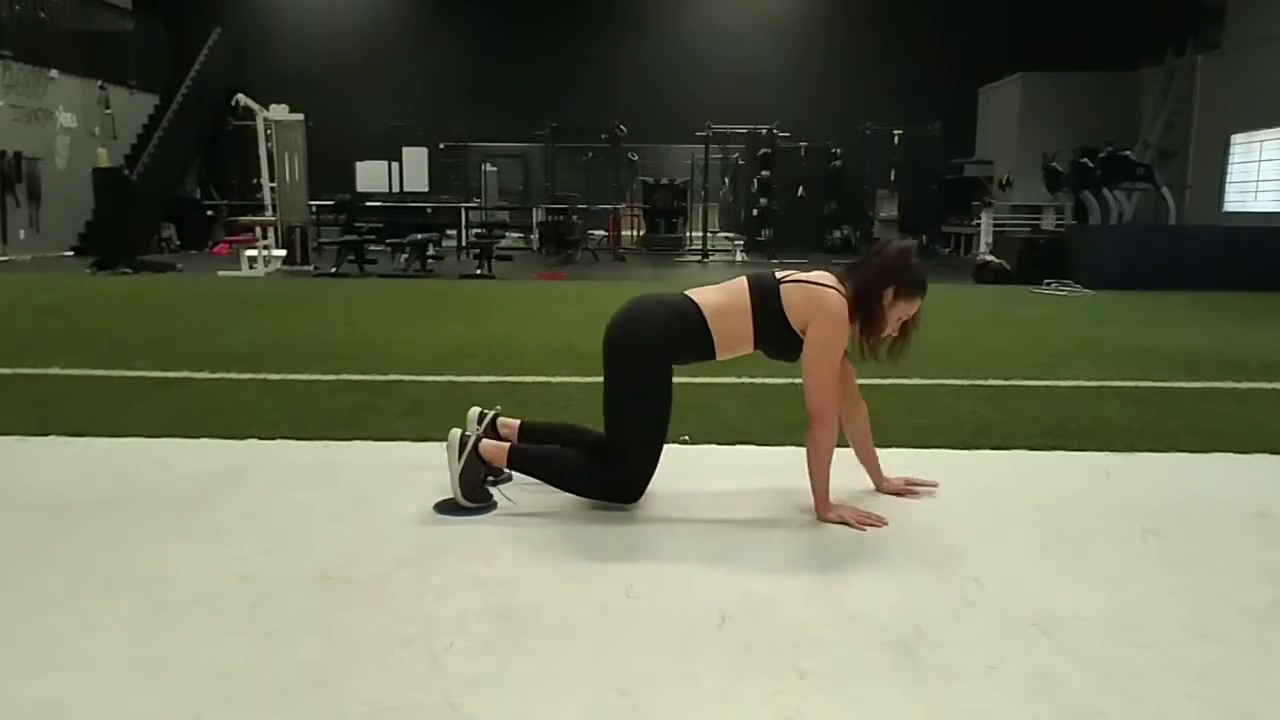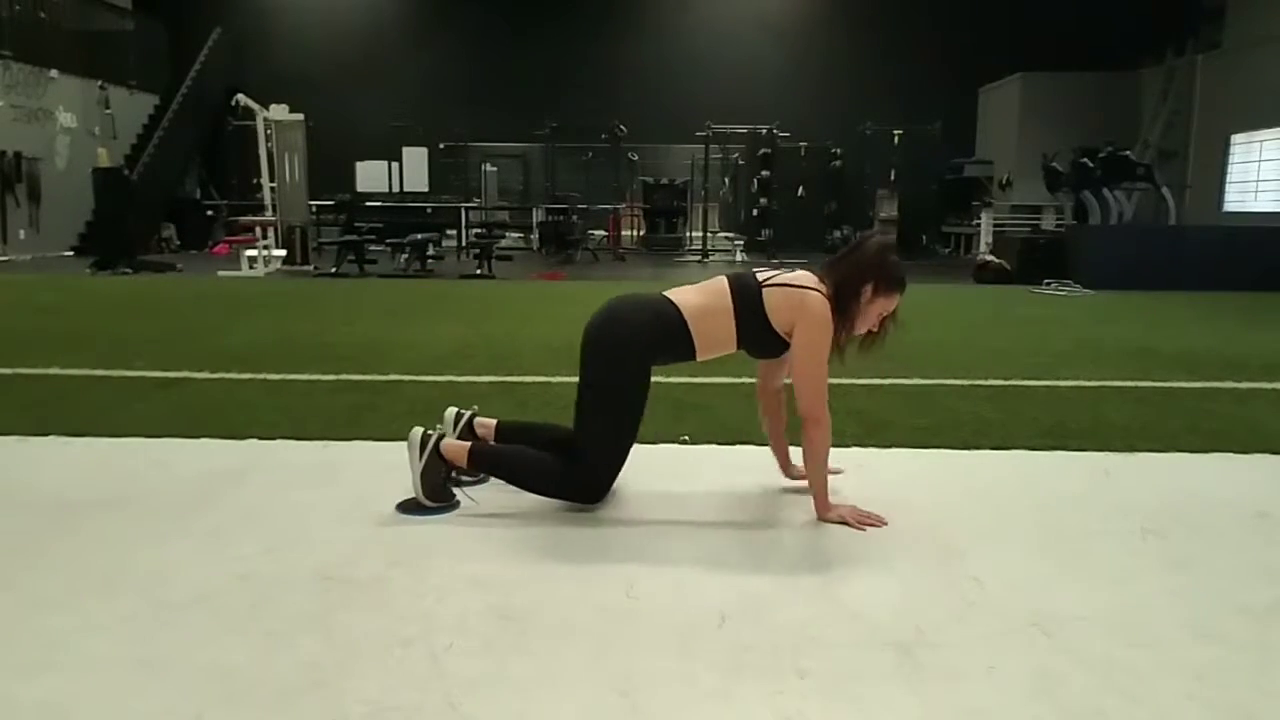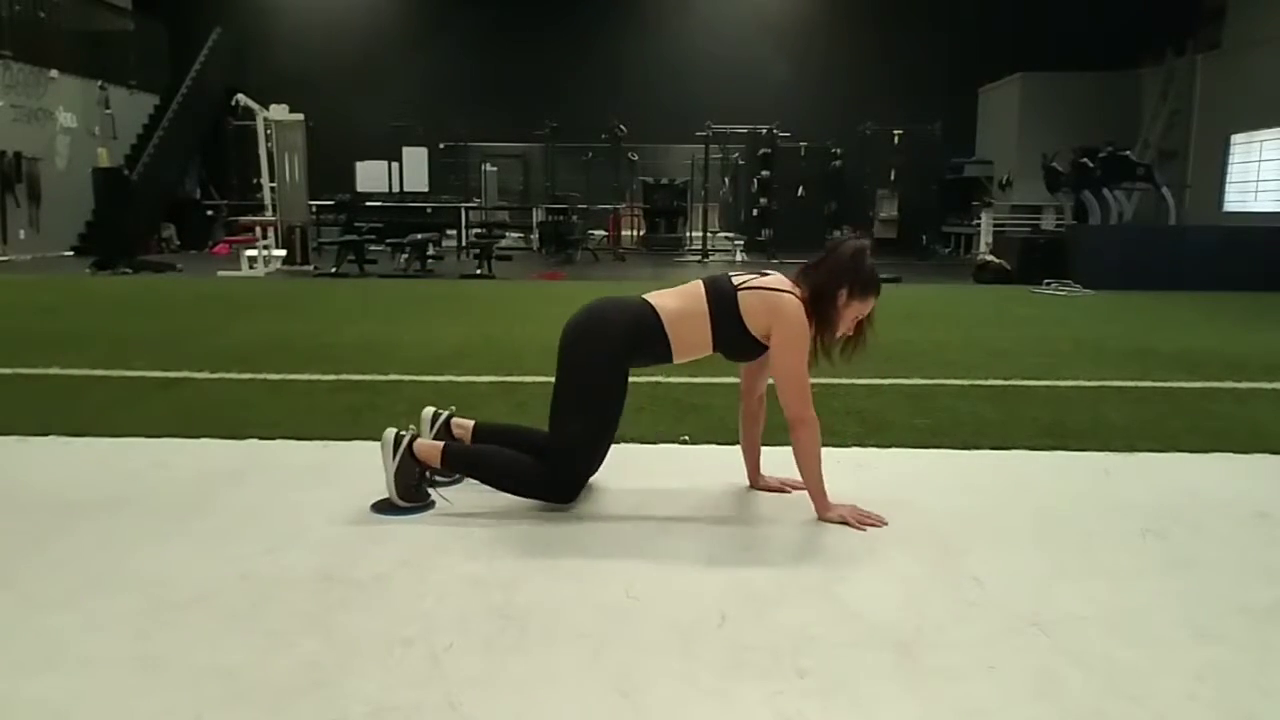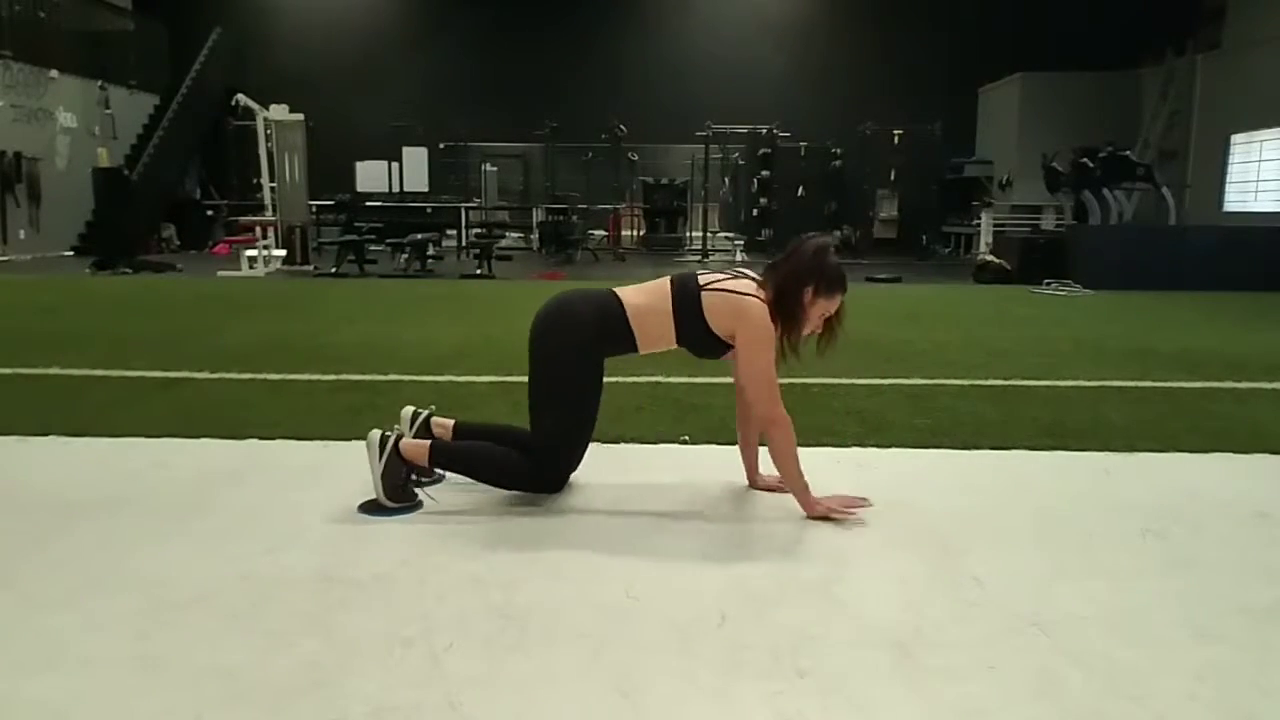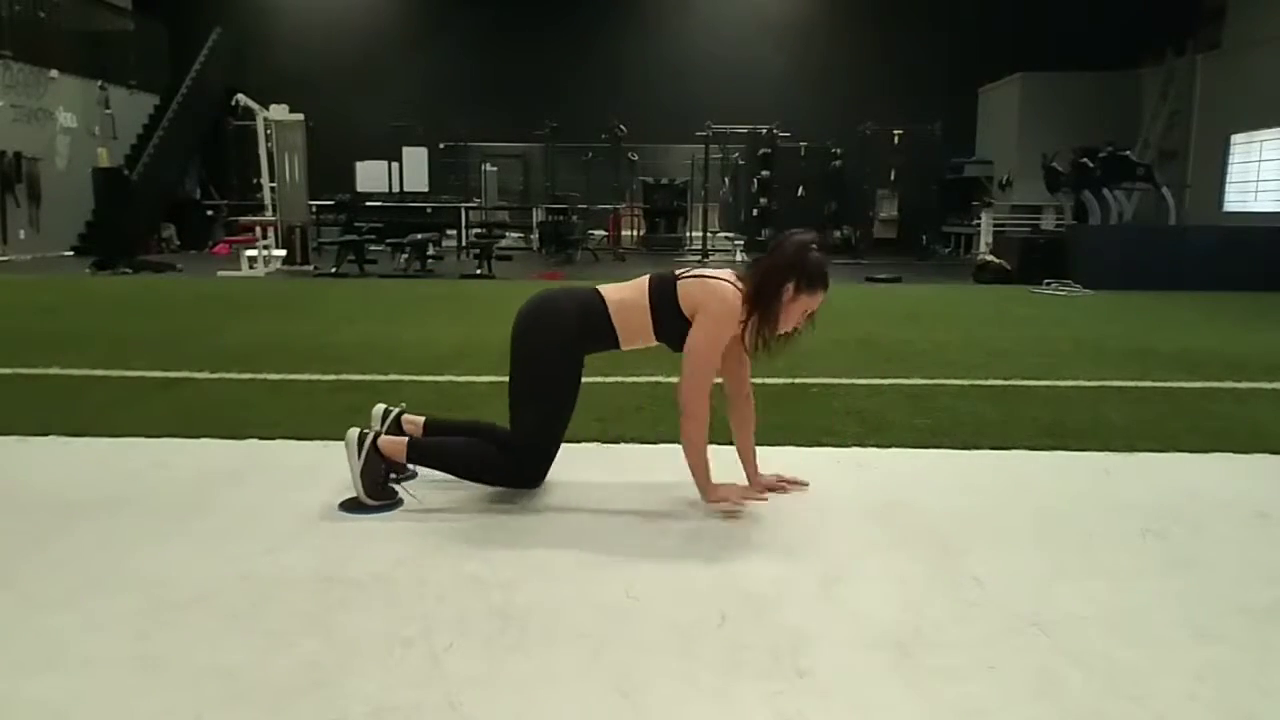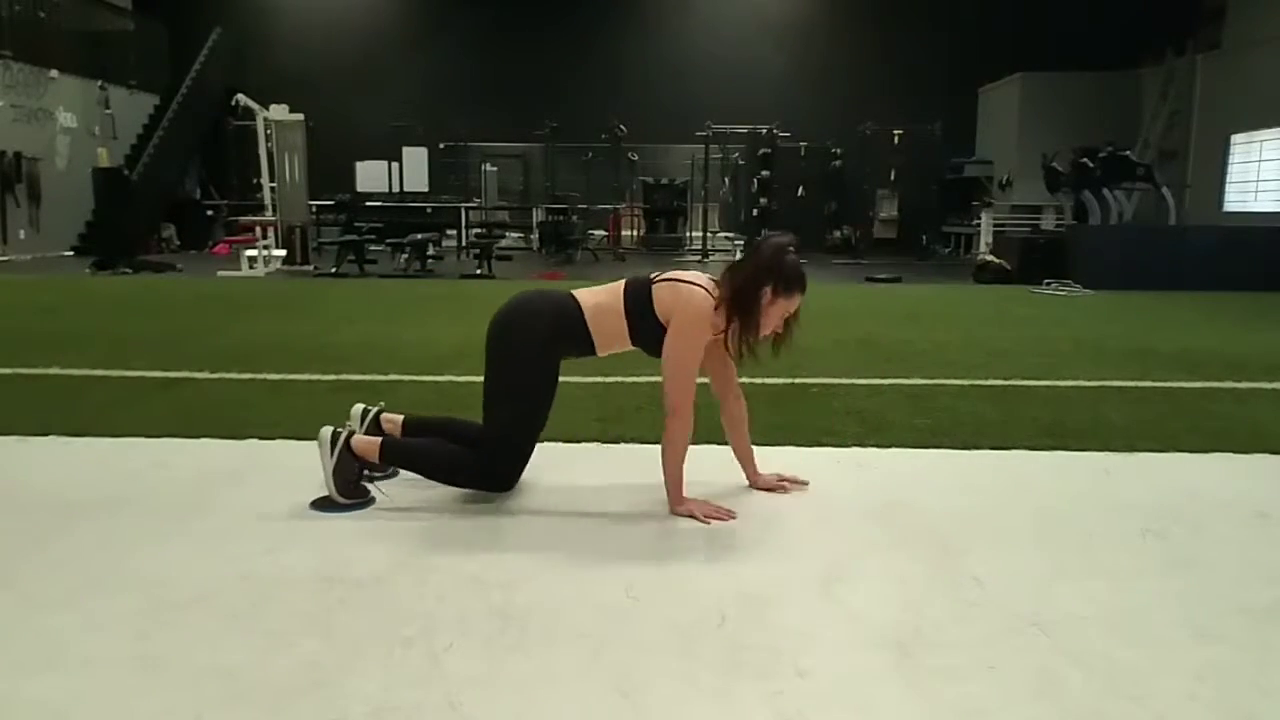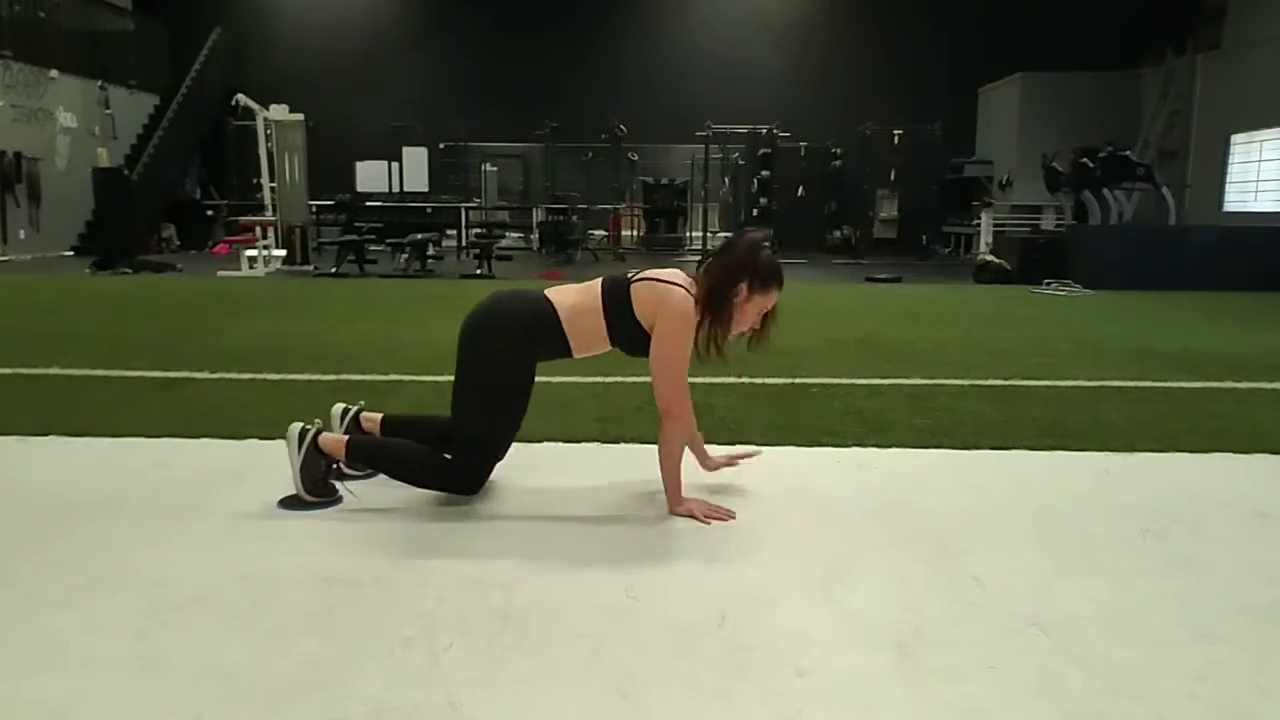
dt=0.1s
person 1, frame 1
left shoulder: (823, 296)
right shoulder: (832, 310)
left elbow: (846, 399)
right elbow: (822, 417)
left wrist: (879, 477)
right wrist: (824, 504)
left hip: (647, 326)
right hip: (646, 336)
left knee: (624, 450)
right knee: (623, 482)
left ankle: (500, 428)
right ankle: (480, 448)
person 1, frame 2
left shoulder: (801, 295)
right shoulder: (816, 309)
left elbow: (771, 389)
right elbow: (813, 415)
left wrist: (787, 464)
right wrist: (824, 505)
left hip: (626, 327)
right hip: (628, 340)
left knee: (592, 450)
right knee: (589, 483)
left ankle: (474, 426)
right ankle: (445, 449)
person 1, frame 3
left shoulder: (777, 296)
right shoulder: (790, 312)
left elbow: (753, 393)
right elbow: (801, 418)
left wrist: (754, 470)
right wrist: (824, 505)
left hip: (606, 331)
right hip: (605, 341)
left knee: (572, 454)
right knee: (561, 482)
left ankle: (449, 427)
right ankle: (417, 449)
person 1, frame 4
left shoulder: (750, 292)
right shoulder: (752, 313)
left elbow: (749, 398)
right elbow: (772, 415)
left wrist: (754, 474)
right wrist: (808, 501)
left hip: (580, 322)
right hip: (572, 332)
left knee: (555, 451)
right knee: (547, 474)
left ankle: (430, 426)
right ankle: (403, 449)
person 1, frame 5
left shoulder: (737, 297)
right shoulder: (723, 303)
left elbow: (740, 394)
right elbow: (692, 406)
left wrist: (754, 475)
right wrist: (708, 487)
left hip: (562, 326)
right hip: (553, 329)
left knee: (528, 444)
right knee: (523, 469)
left ankle: (403, 423)
right ankle: (380, 446)
person 1, frame 6
left shoulder: (716, 301)
right shoulder: (697, 307)
left elbow: (728, 394)
right elbow: (678, 412)
left wrist: (753, 474)
right wrist: (677, 498)
left hip: (540, 328)
right hip: (528, 332)
left knee: (505, 445)
right knee: (497, 472)
left ankle: (382, 423)
right ankle: (355, 446)
person 1, frame 7
left shoulder: (683, 295)
right shoulder: (678, 306)
left elbow: (672, 401)
right elbow: (673, 412)
left wrist: (703, 456)
right wrist: (678, 498)
left hip: (514, 329)
right hip: (502, 334)
left knee: (483, 444)
right knee: (466, 474)
left ankle: (362, 422)
right ankle: (322, 443)
